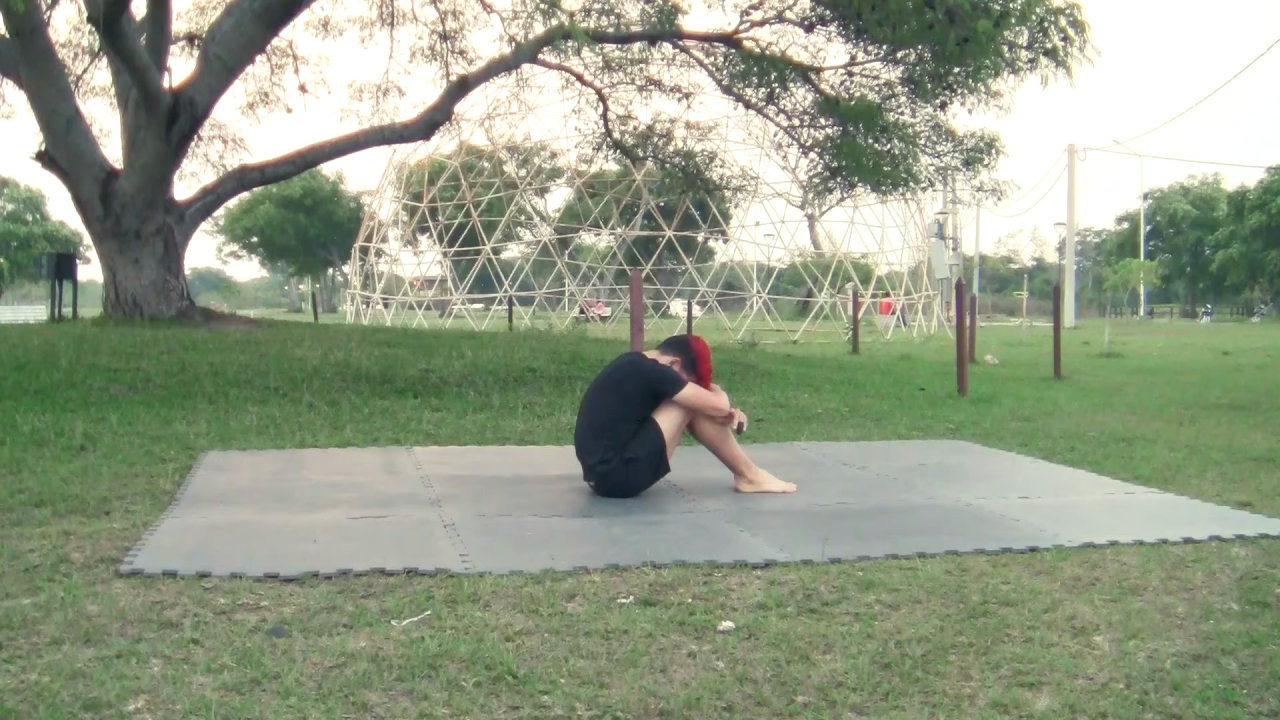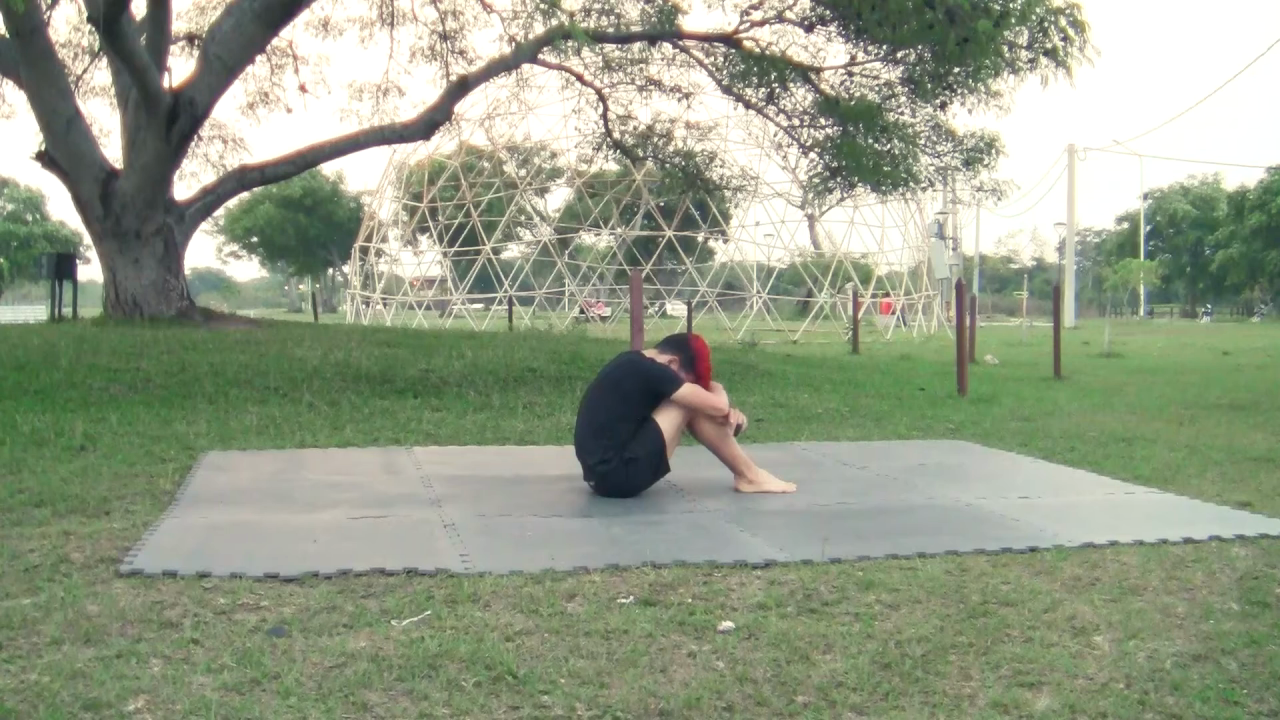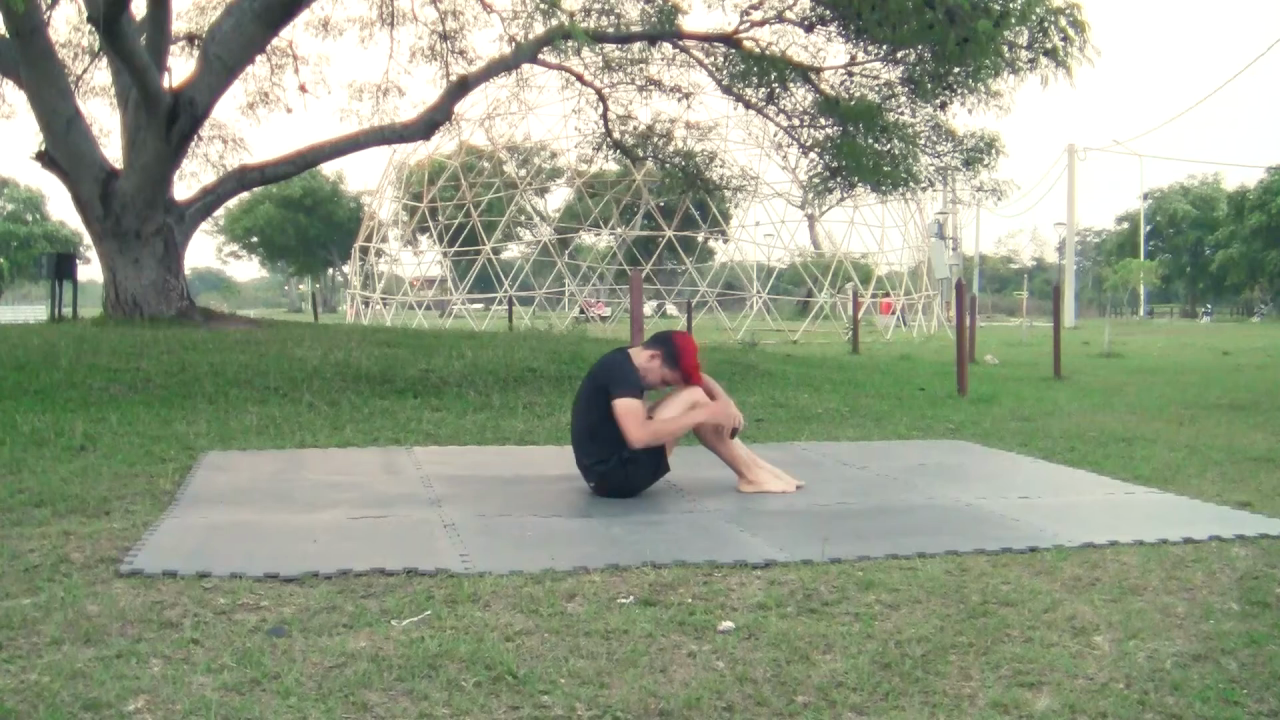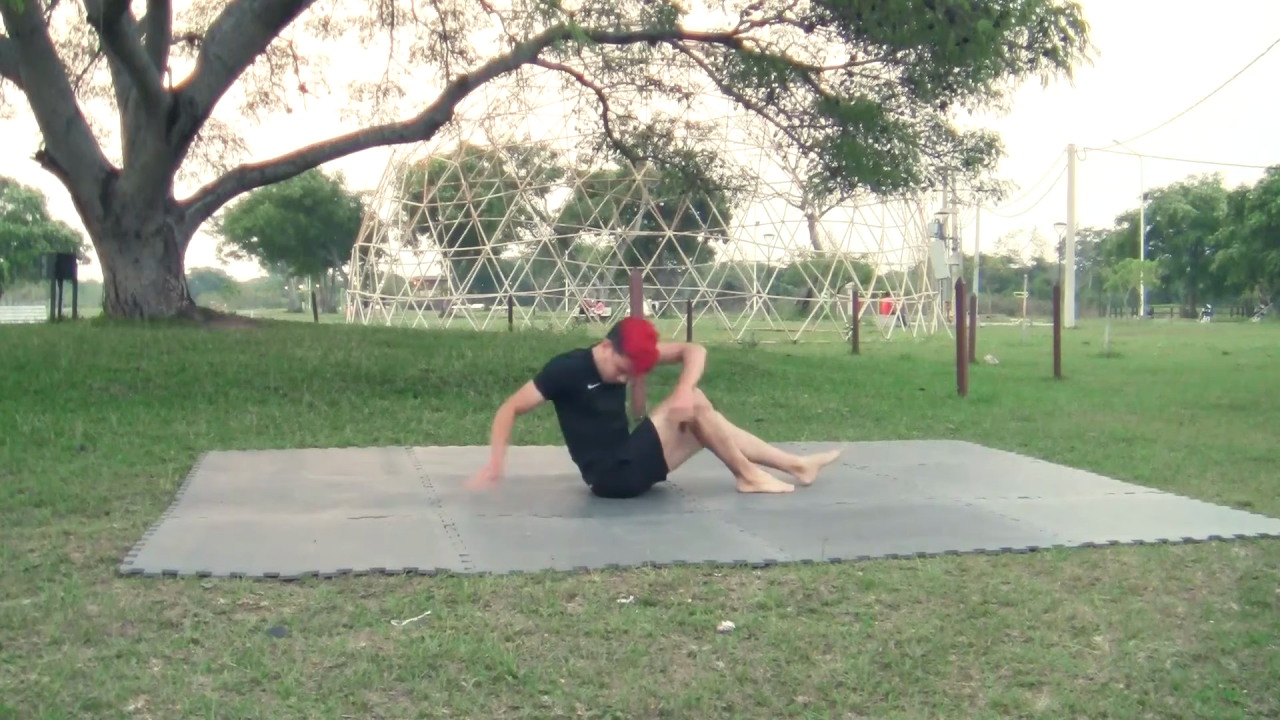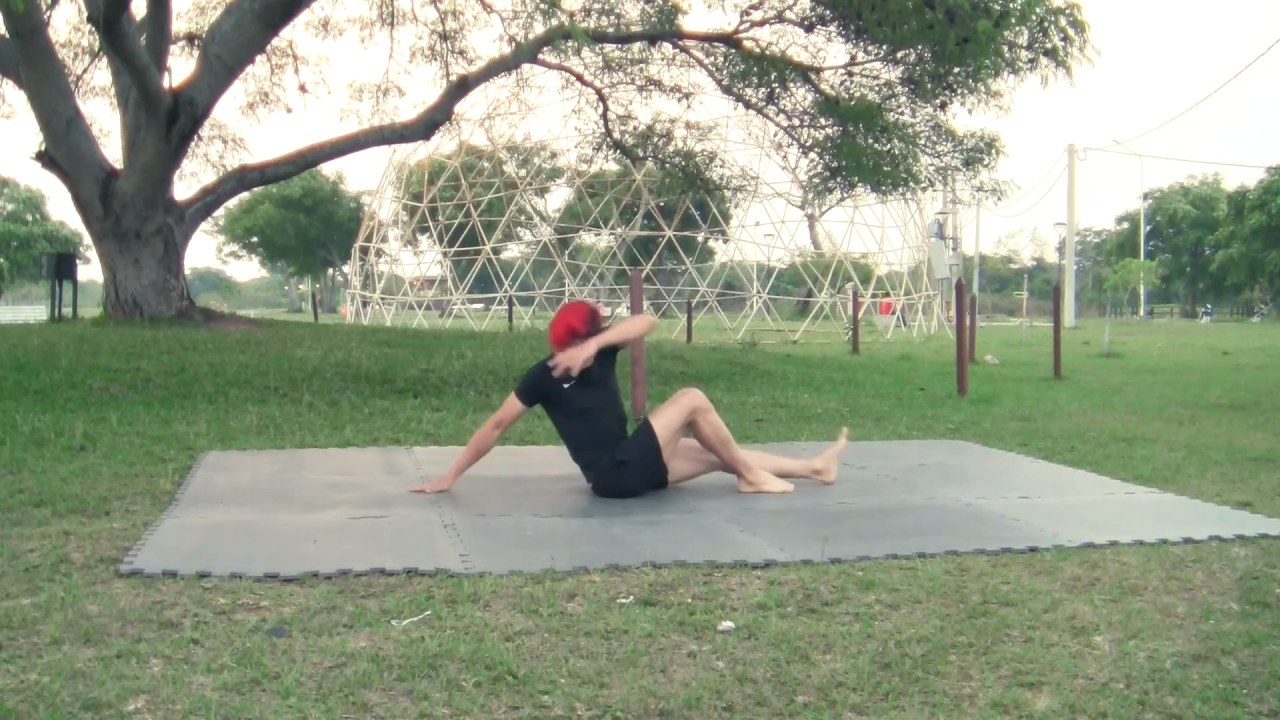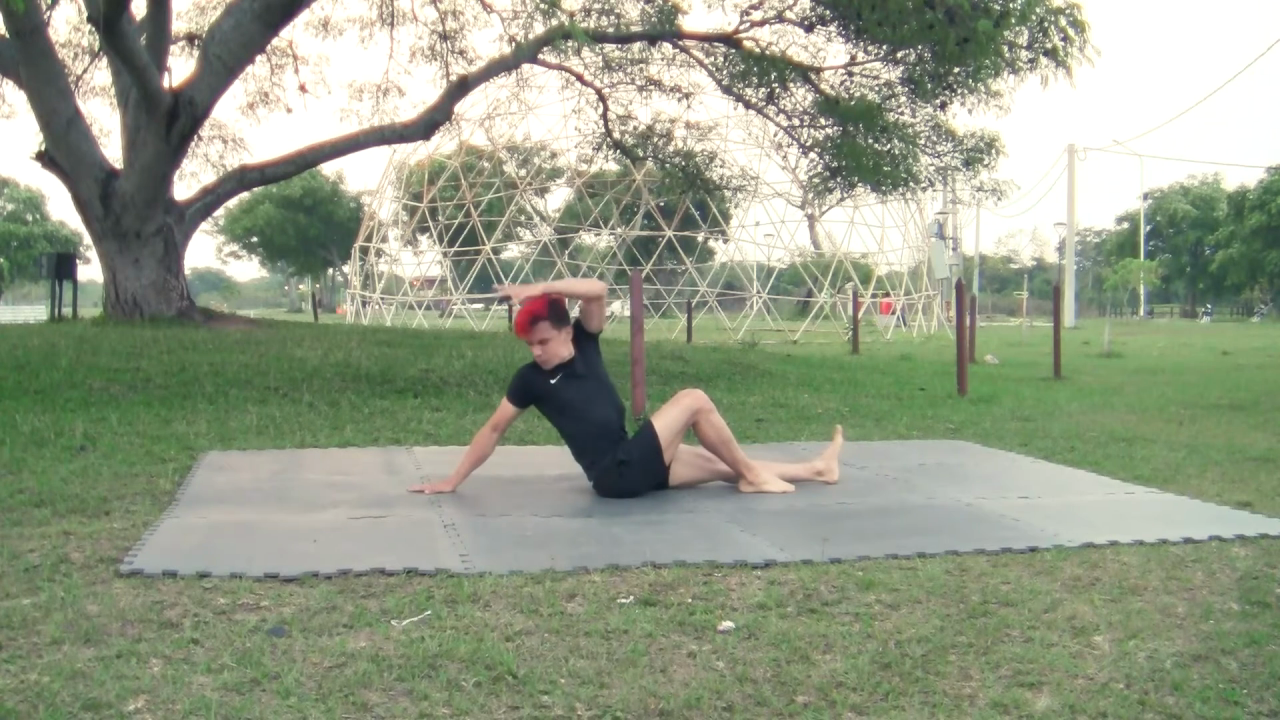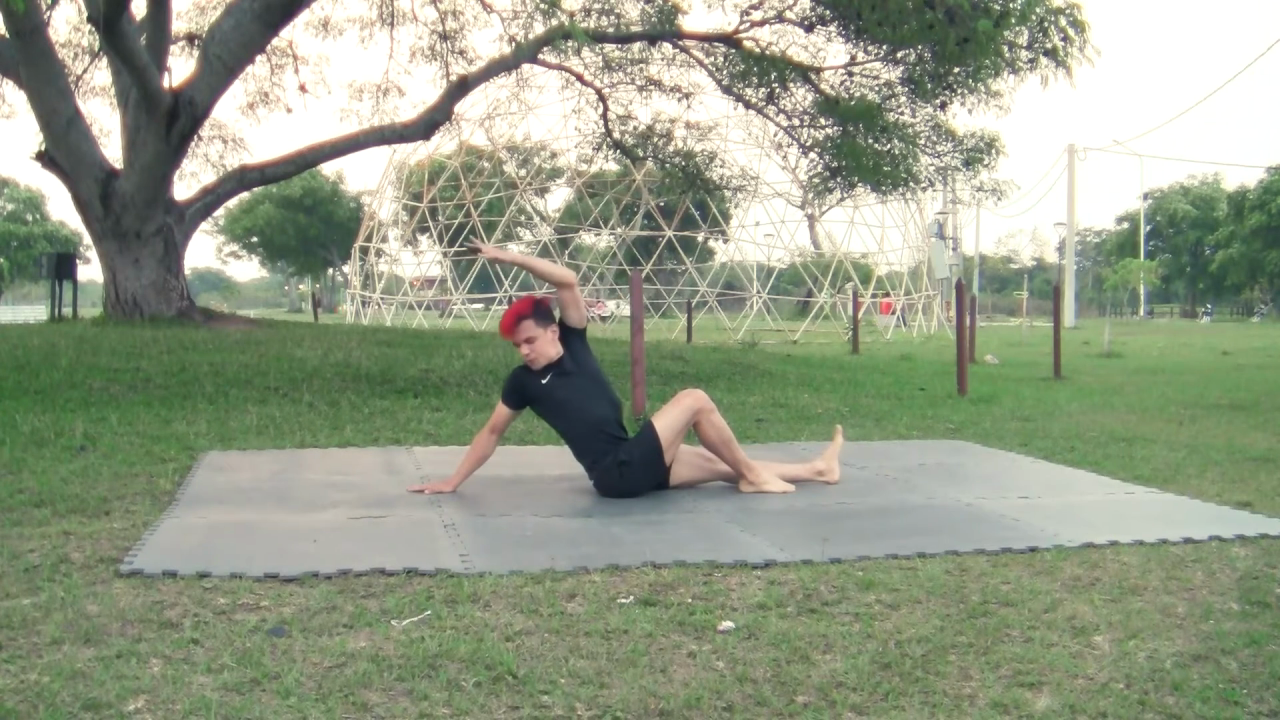
dt=0.3s
person 1, frame 1
left shoulder: (637, 365)
right shoulder: (650, 371)
right elbow: (718, 406)
left wrist: (729, 410)
right wrist: (718, 393)
left hip: (604, 472)
right hip: (618, 475)
left knee: (691, 399)
right knee: (692, 403)
left ankle: (748, 471)
right ankle: (749, 476)
person 1, frame 2
left shoulder: (636, 364)
right shoulder: (648, 370)
right elbow: (717, 405)
left wrist: (729, 411)
right wrist: (717, 390)
left hip: (606, 472)
right hip: (617, 475)
left knee: (692, 400)
right knee: (692, 402)
left ankle: (746, 470)
right ankle: (749, 476)
person 1, frame 3
left shoulder: (634, 361)
right shoulder: (619, 370)
left elbow: (698, 378)
right elbow: (639, 435)
left wrist: (727, 404)
right wrist: (701, 416)
left hip: (621, 466)
right hip: (614, 476)
right knee: (693, 398)
left ankle: (757, 469)
right ankle: (750, 476)
person 1, frame 4
left shoulder: (623, 357)
right shoulder: (566, 369)
left elbow: (693, 350)
right elbow: (509, 409)
left wrist: (685, 389)
right wrist: (495, 460)
left hip: (626, 464)
right hip: (614, 475)
right knee: (697, 407)
left ankle: (797, 466)
right ankle: (748, 477)
person 1, frame 5
left shoulder: (603, 347)
right shoulder: (542, 377)
left elbow: (646, 321)
right elbow: (496, 424)
left wrist: (593, 343)
right wrist: (451, 475)
left hip: (630, 464)
right hip: (614, 475)
left knee: (717, 454)
right knee: (692, 399)
left ankle: (814, 467)
right ankle: (751, 477)
person 1, frame 6
left shoulder: (585, 342)
right shoulder: (530, 379)
left elbow: (599, 290)
right elbow: (493, 430)
left wrist: (538, 290)
right wrist: (453, 481)
left hip: (633, 463)
right hip: (616, 475)
left knee: (719, 464)
right knee: (694, 400)
left ankle: (815, 469)
right ankle: (752, 476)
person 1, frame 7
left shoulder: (573, 342)
right shoulder: (522, 381)
left elbow: (569, 281)
right elbow: (491, 432)
left wrist: (507, 257)
right wrist: (453, 481)
left hip: (633, 463)
right hip: (618, 474)
left knee: (720, 463)
right knee: (695, 399)
left ankle: (816, 469)
right ankle: (752, 474)
